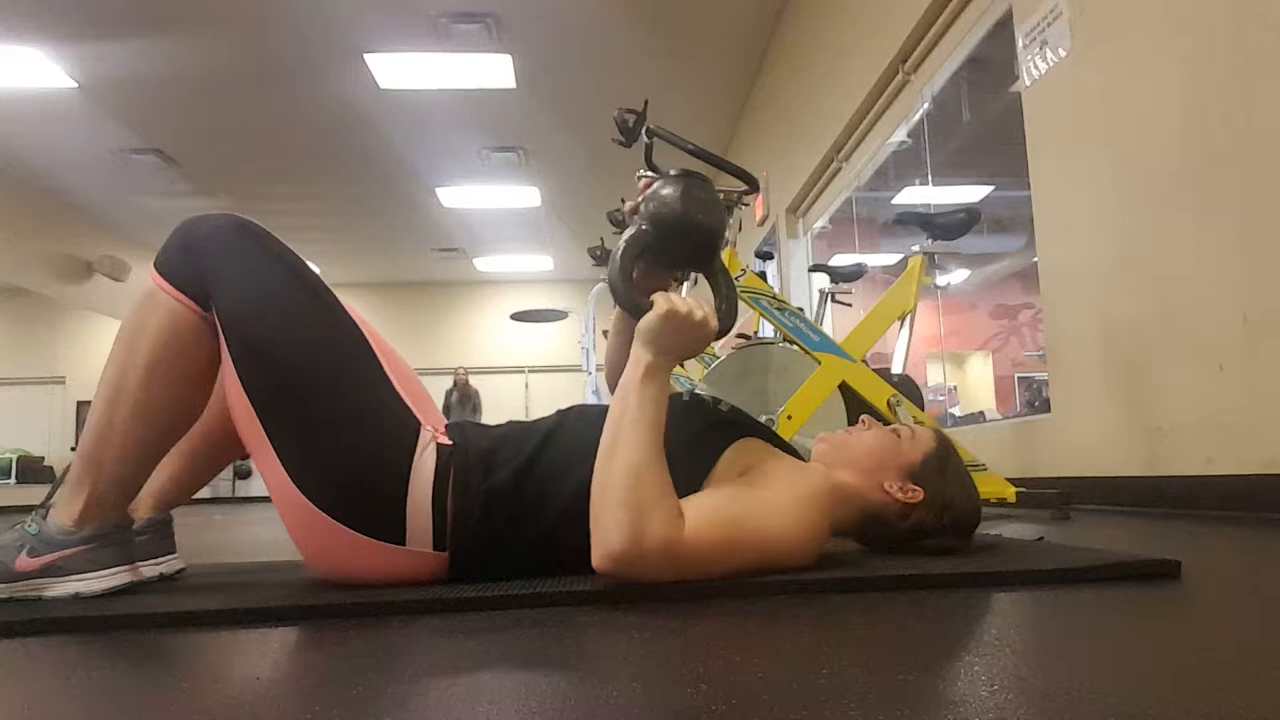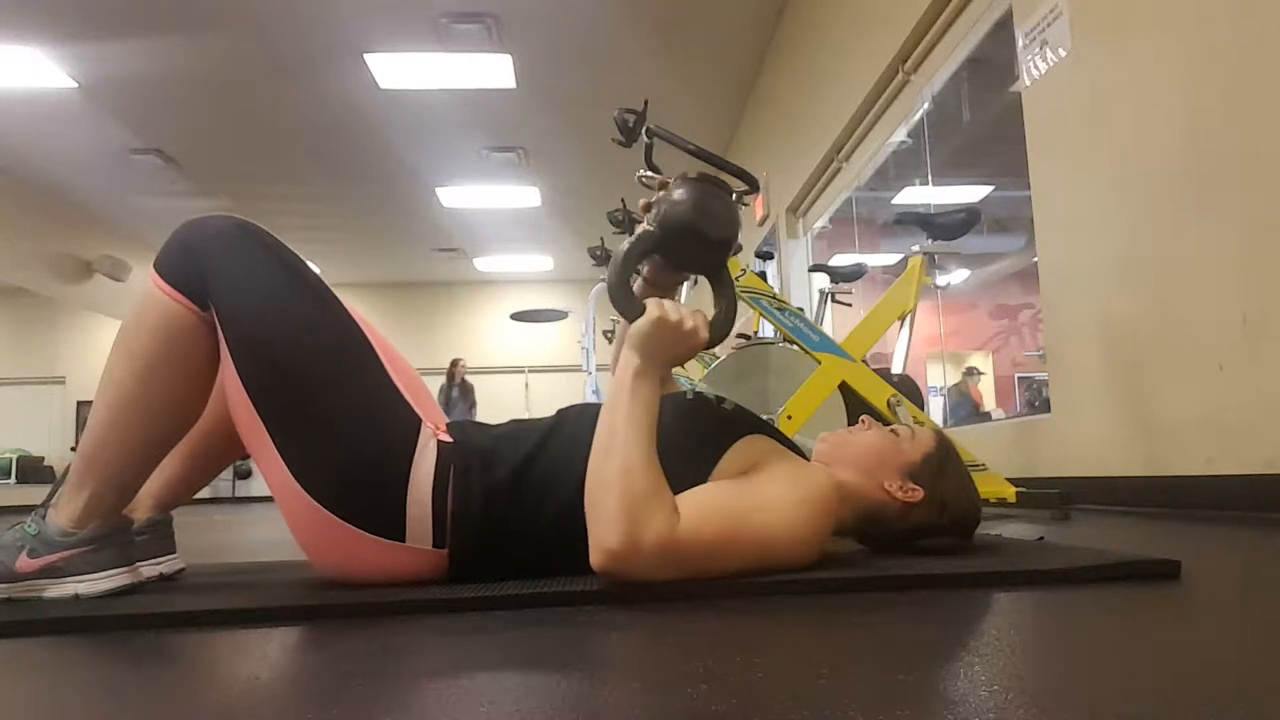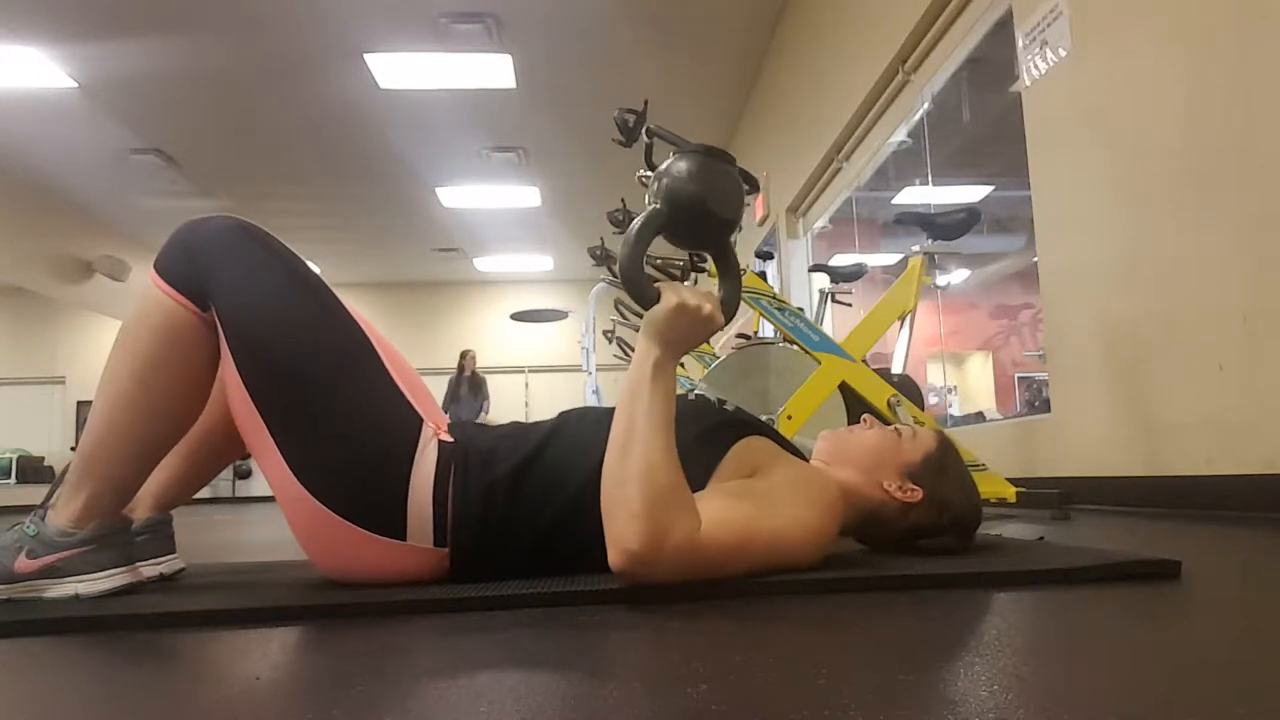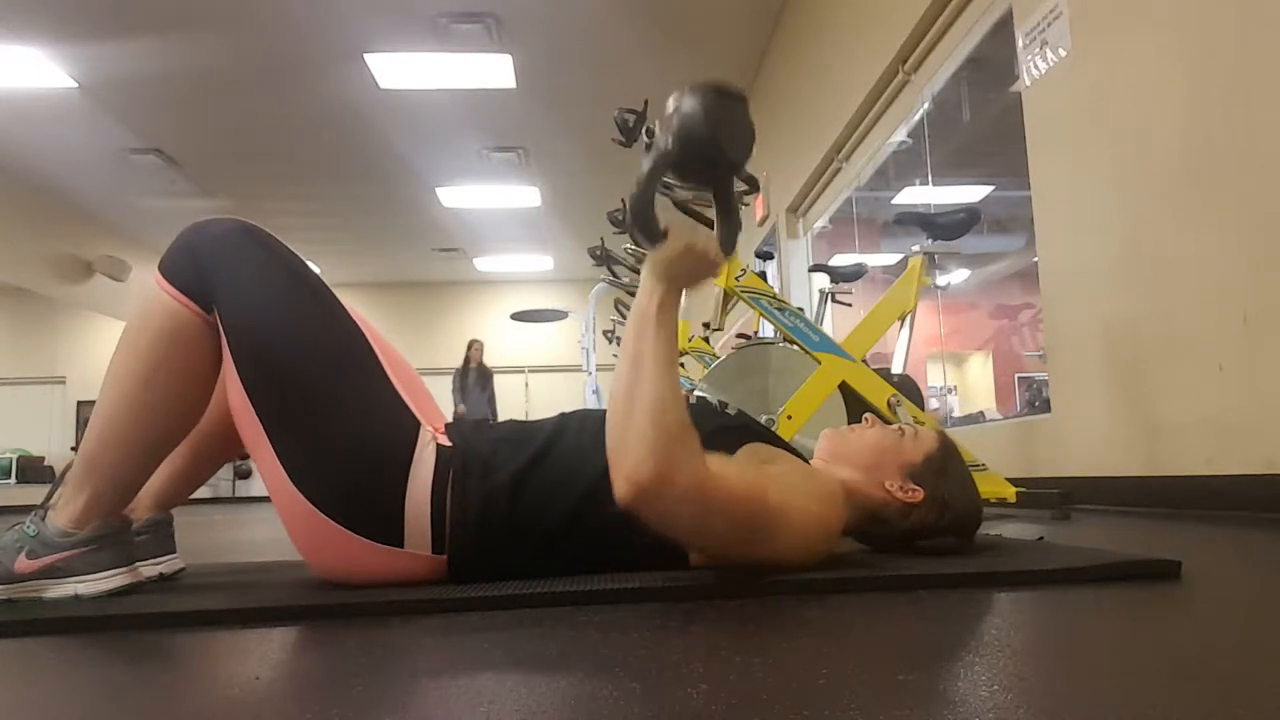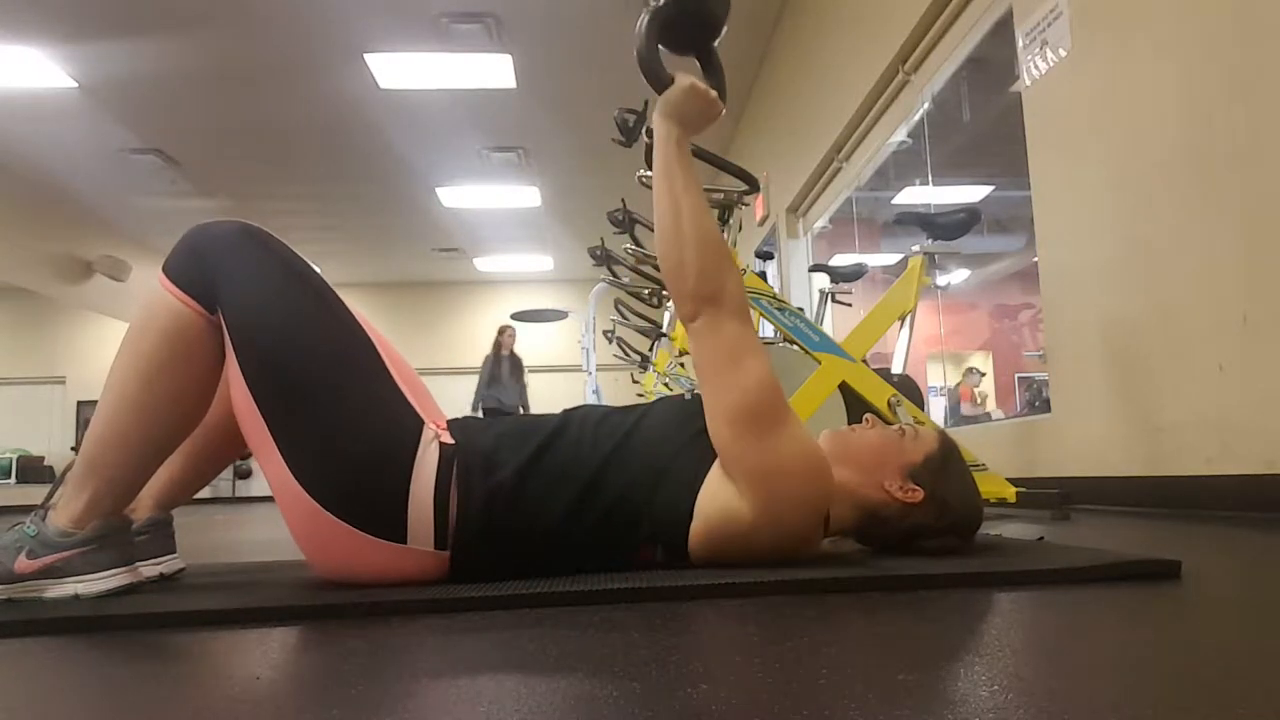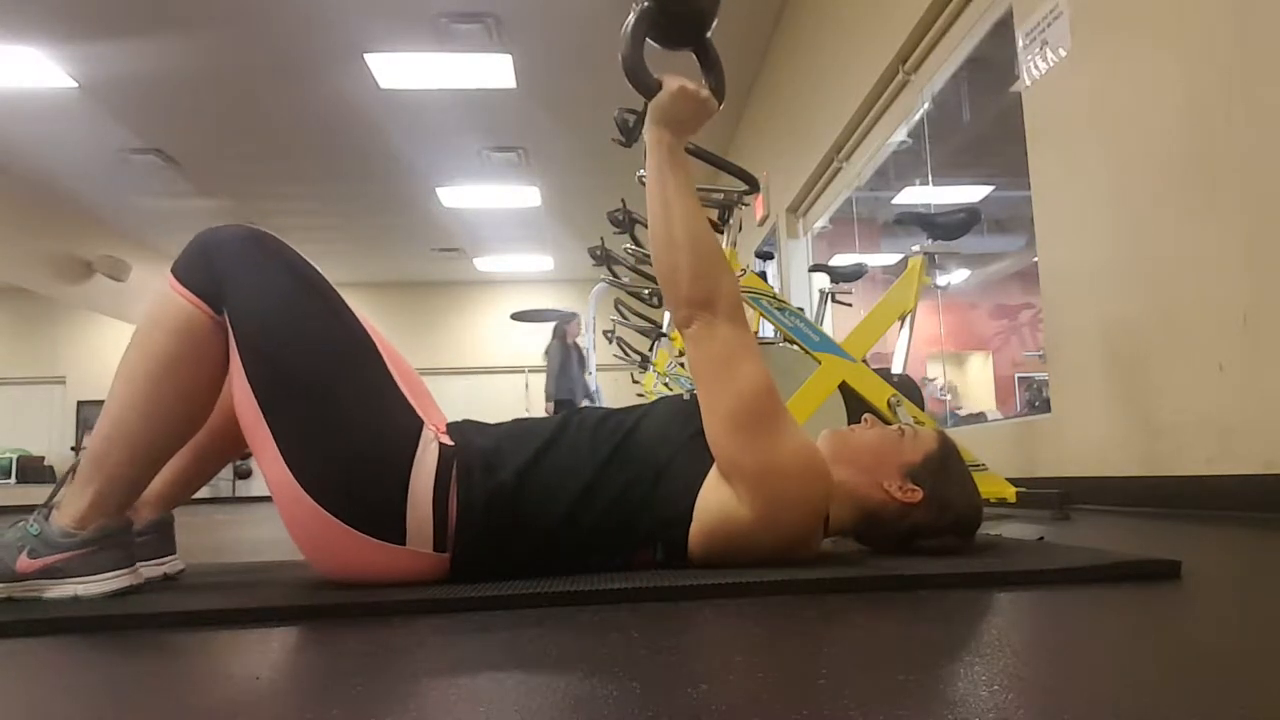
dt=0.7s
person 1, frame 1
left shoulder: (795, 506)
right shoulder: (779, 474)
left elbow: (621, 546)
right elbow: (628, 400)
left wrist: (655, 362)
right wrist: (646, 288)
left hip: (407, 508)
right hip: (436, 476)
left knee: (213, 249)
right knee: (249, 337)
right ankle: (122, 529)
person 1, frame 2
left shoulder: (799, 503)
right shoulder: (782, 475)
left elbow: (621, 542)
right elbow: (639, 412)
left wrist: (643, 364)
right wrist: (657, 283)
left hip: (410, 507)
right hip: (442, 472)
left knee: (211, 252)
right knee: (256, 337)
right ankle: (124, 524)
person 1, frame 3
left shoulder: (806, 507)
right shoulder: (791, 479)
left elbow: (640, 545)
left wrist: (653, 354)
left hip: (410, 505)
right hip: (439, 478)
left knee: (211, 252)
right knee: (253, 336)
right ankle: (127, 523)
person 1, frame 4
left shoulder: (804, 510)
right shoulder: (792, 483)
left elbow: (645, 477)
right elbow: (652, 461)
left wrist: (658, 294)
right wrist: (665, 291)
left hip: (406, 508)
right hip: (442, 474)
left knee: (218, 255)
right knee: (252, 344)
right ankle: (128, 524)
person 1, frame 5
left shoulder: (789, 490)
right shoulder: (780, 492)
left elbow: (710, 308)
right elbow: (713, 319)
left wrist: (672, 138)
left hip: (406, 508)
right hip: (437, 487)
left knee: (222, 257)
right knee: (249, 334)
right ankle: (126, 524)
person 1, frame 6
left shoulder: (789, 492)
right shoulder: (781, 503)
left elbow: (706, 310)
left wrist: (665, 143)
left hip: (410, 508)
right hip: (449, 477)
left knee: (230, 262)
right knee: (260, 343)
right ankle: (129, 522)
